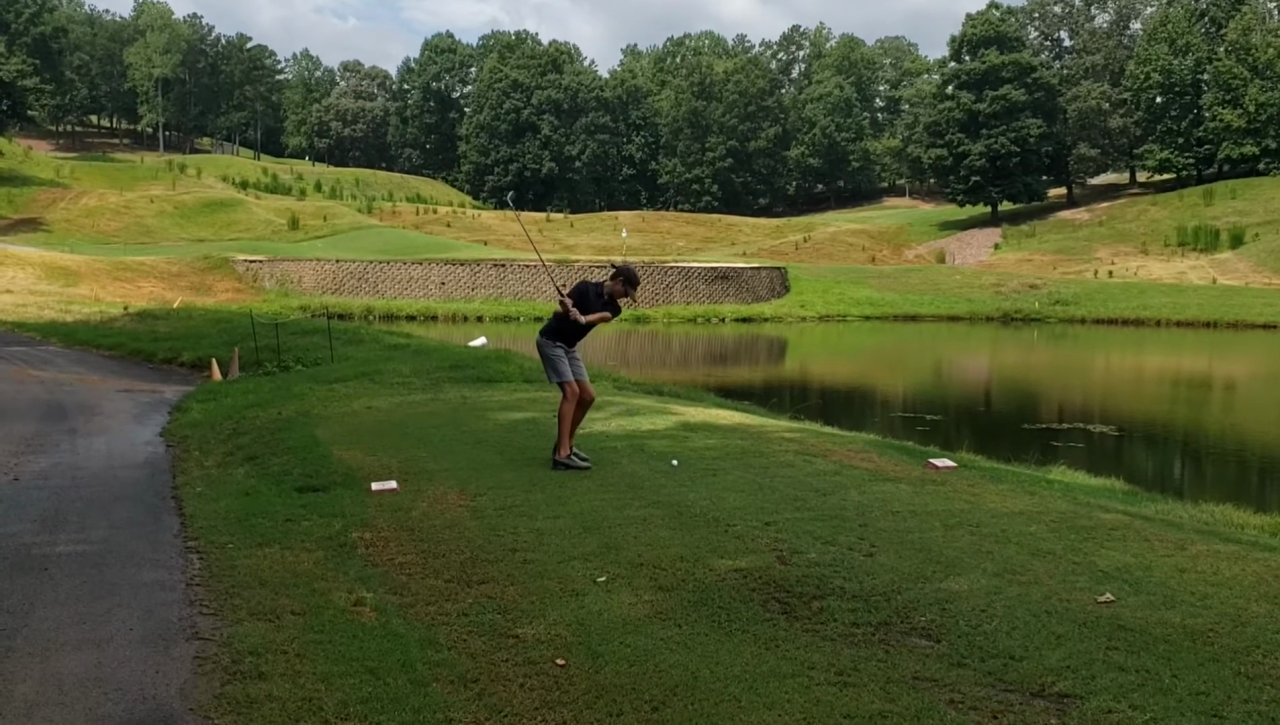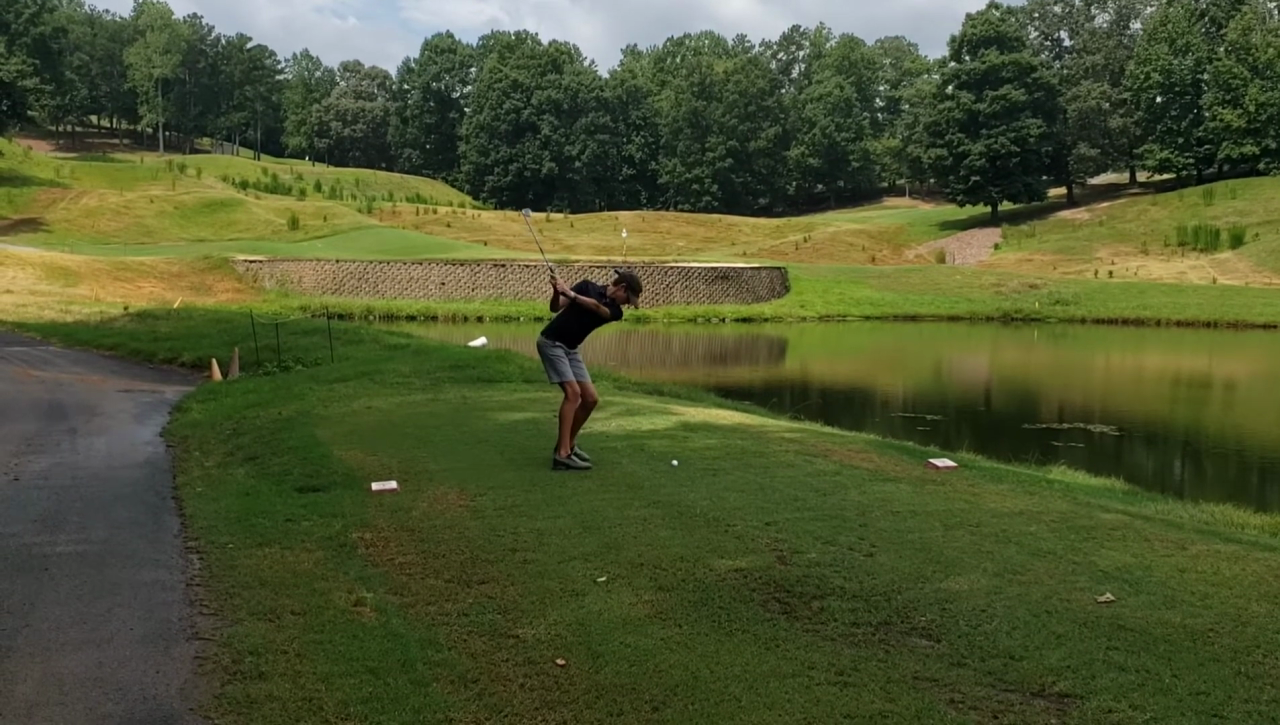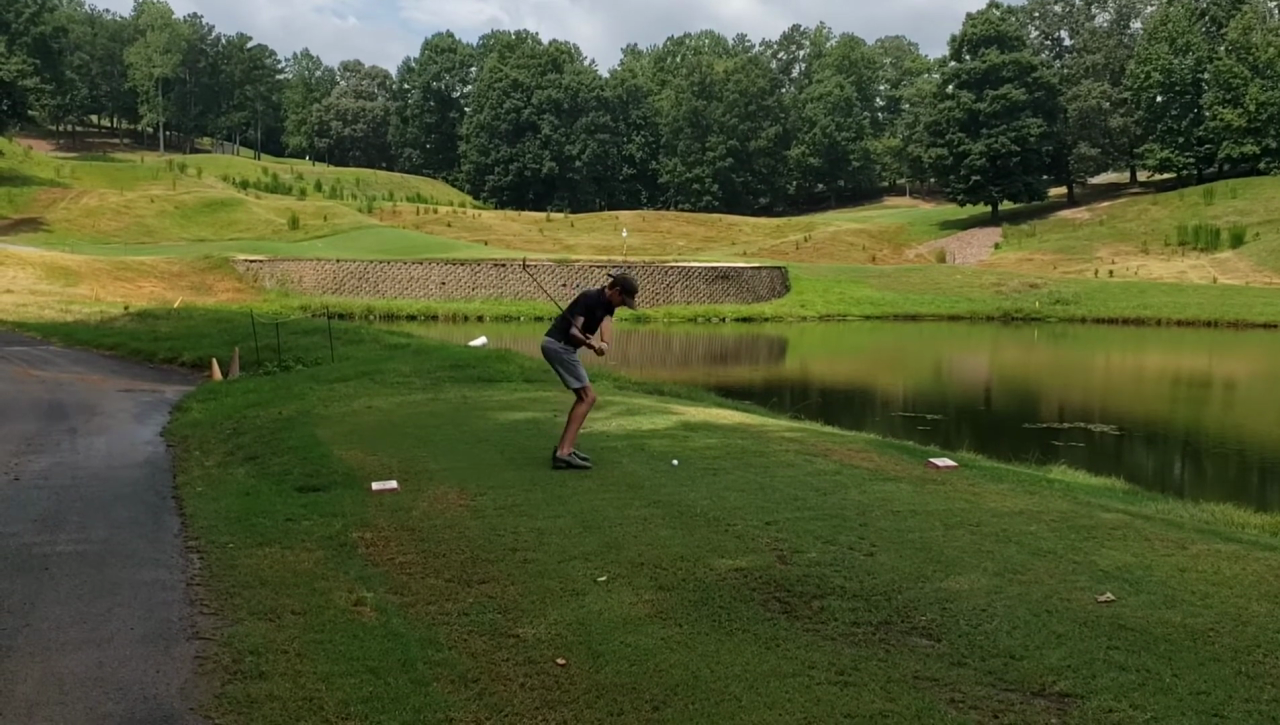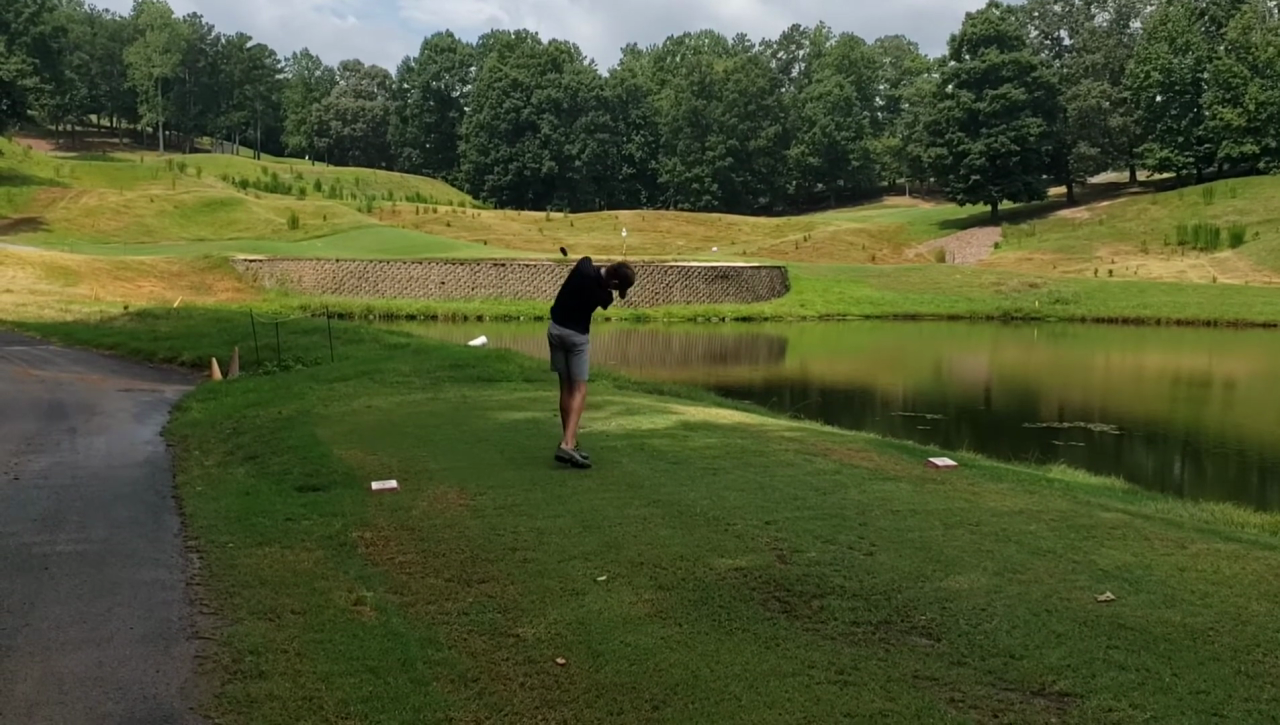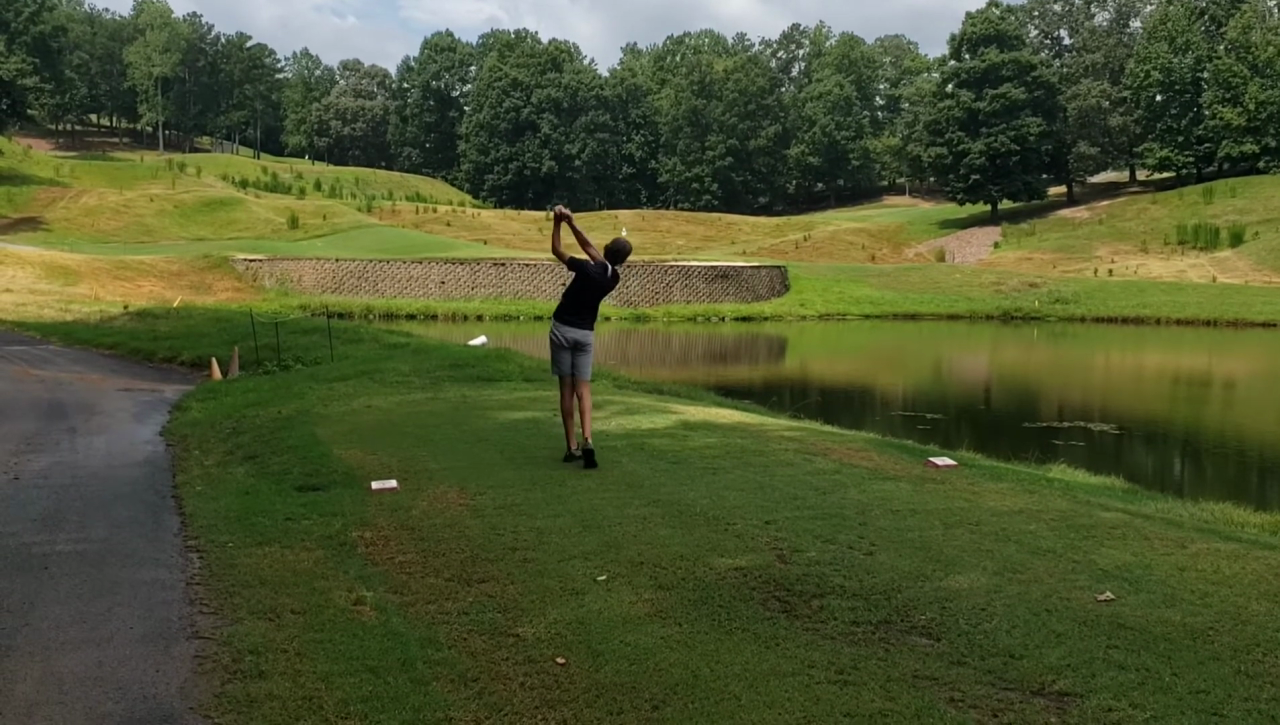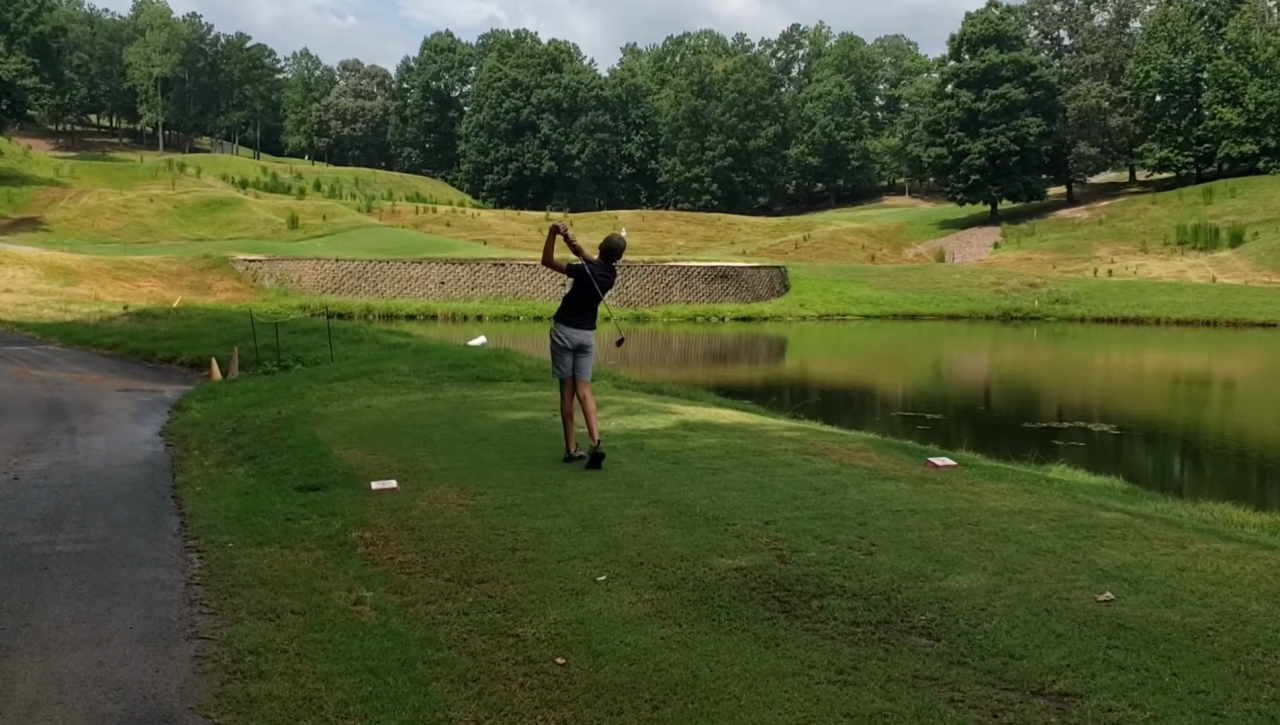
dt=0.2s
person 1, frame 1
left shoulder: (614, 307)
right shoulder: (585, 287)
left elbow: (598, 318)
right elbow: (558, 313)
left wrist: (581, 319)
right wrist: (566, 309)
left hip: (568, 346)
right hip: (551, 341)
left knee: (587, 396)
right knee: (571, 392)
left ankle: (566, 445)
right ankle: (562, 455)
person 1, frame 2
left shoulder: (615, 311)
right shoulder: (587, 287)
left elbow: (595, 306)
right elbow: (555, 308)
left wrist: (571, 294)
right wrist: (558, 292)
left hip: (570, 348)
right hip: (551, 341)
left knee: (591, 398)
right knee: (573, 393)
left ankle: (568, 444)
right ankle: (562, 454)
person 1, frame 3
left shoulder: (608, 308)
right shoulder: (589, 298)
left elbow: (606, 330)
right elbow: (573, 332)
left wrist: (603, 344)
right wrist: (589, 343)
left hip: (565, 348)
right hip: (558, 345)
left knee: (587, 397)
right knee: (586, 396)
left ankle: (566, 446)
right ankle: (563, 452)
person 1, frame 4
left shoulder: (585, 266)
right shoulder: (603, 293)
left hip: (555, 329)
right hip: (576, 336)
left knee: (566, 387)
right knee: (579, 389)
left ankle: (568, 443)
right ankle: (567, 444)
person 1, frame 5
left shoulder: (588, 269)
right shoulder: (614, 278)
left elbow: (556, 250)
right elbow: (591, 249)
left wrist: (558, 222)
right wrist: (571, 223)
left hip: (561, 330)
right hip: (584, 335)
left knee: (567, 389)
right knee: (583, 389)
left ankle: (572, 447)
right ankle: (586, 440)
person 1, frame 6
left shoulder: (586, 271)
right shoulder: (611, 275)
left elbow: (547, 261)
right elbow: (583, 255)
left wrist: (553, 233)
right wrist: (570, 239)
left hip: (564, 331)
right hip: (586, 335)
left knee: (567, 391)
right knee: (584, 390)
left ankle: (571, 449)
right ankle: (595, 442)
